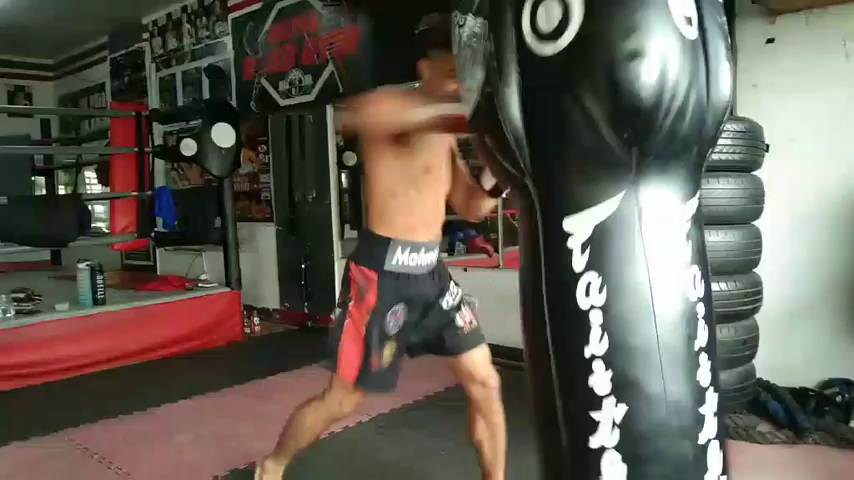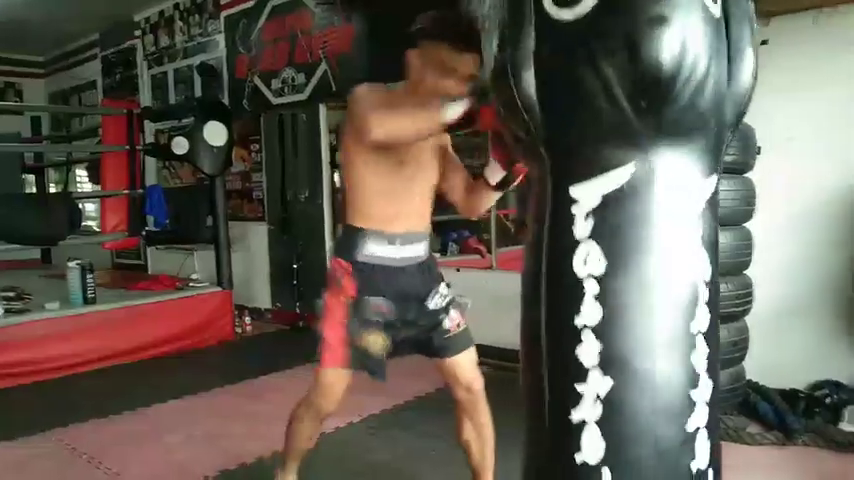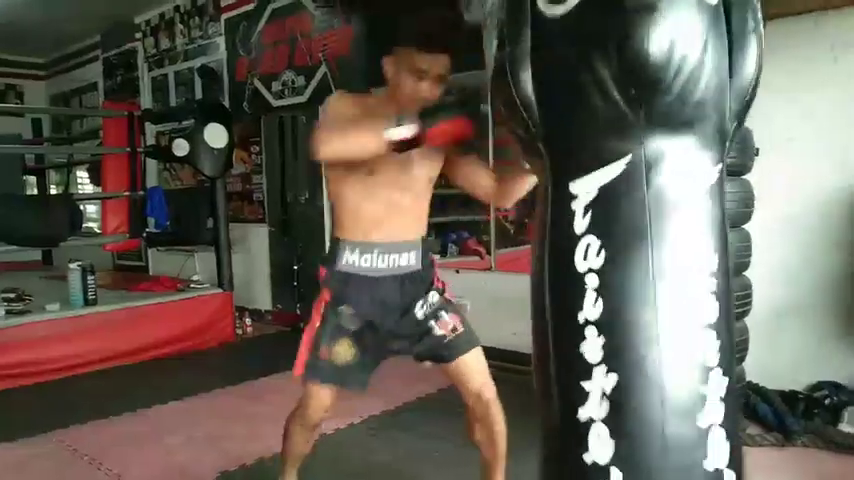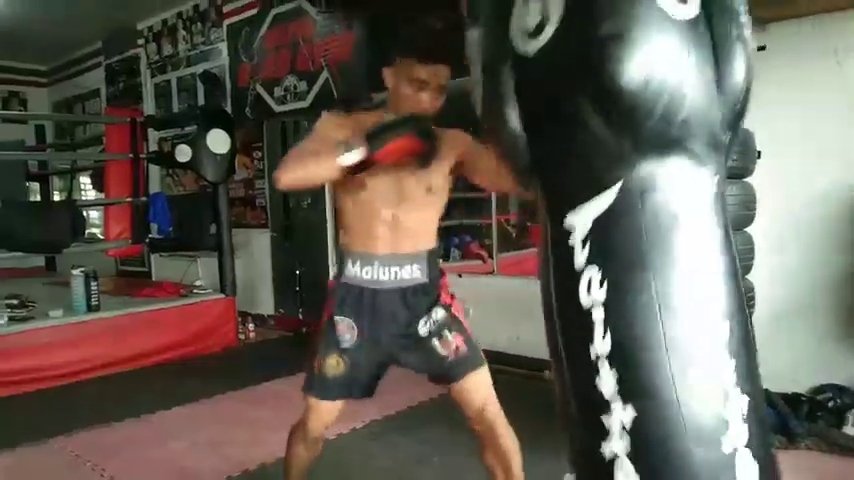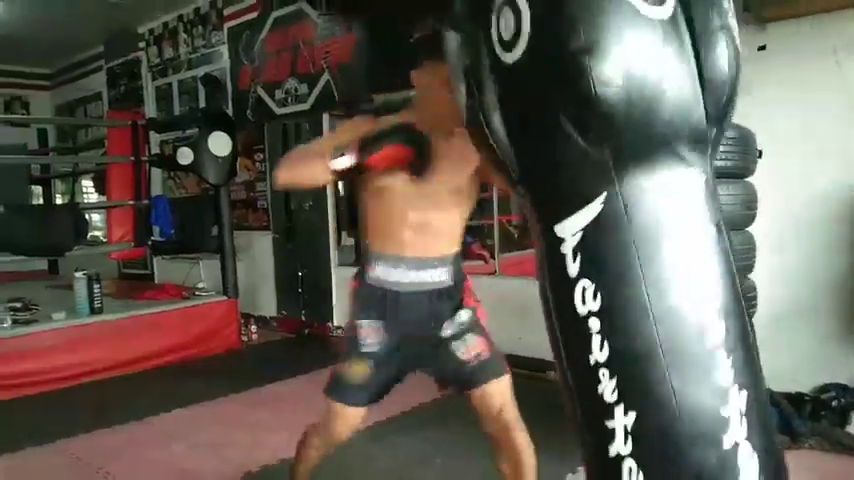
dt=0.1s
person 1, frame 1
left shoulder: (441, 137)
right shoulder: (394, 106)
left elbow: (472, 206)
right elbow: (357, 117)
left wrist: (498, 170)
right wrist: (462, 109)
left hip: (431, 272)
right hip: (383, 273)
left knee: (485, 385)
right knee: (343, 399)
person 1, frame 2
left shoulder: (435, 131)
right shoulder: (370, 99)
left elbow: (473, 204)
right elbow: (375, 128)
left wrist: (503, 166)
right wrist: (467, 107)
left hip: (418, 269)
right hip: (363, 268)
left knee: (471, 389)
right knee: (327, 394)
person 1, frame 3
left shoulder: (446, 134)
right shoulder: (346, 108)
left elbow: (501, 193)
right elbow: (327, 148)
right wrist: (413, 127)
left hip: (414, 277)
right hip: (352, 278)
left knee: (482, 392)
right knee: (314, 407)
person 1, frame 4
left shoulder: (452, 144)
right shoulder: (342, 127)
left elbow: (521, 182)
right elbow: (286, 176)
right wrist: (363, 151)
left hip: (421, 291)
right hip: (358, 292)
left knee: (486, 413)
right knee: (314, 423)
person 1, frame 5
left shoulder: (479, 143)
right shoulder: (368, 131)
right elbow: (285, 174)
right wrist: (355, 158)
left hip: (447, 293)
right hip: (382, 295)
left knee: (504, 418)
right knee: (337, 426)
